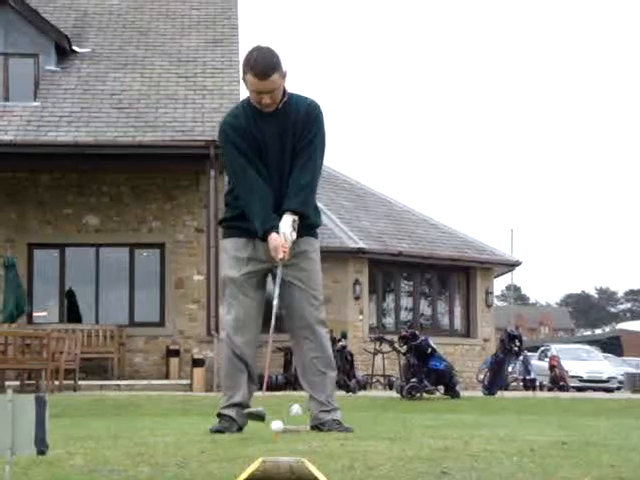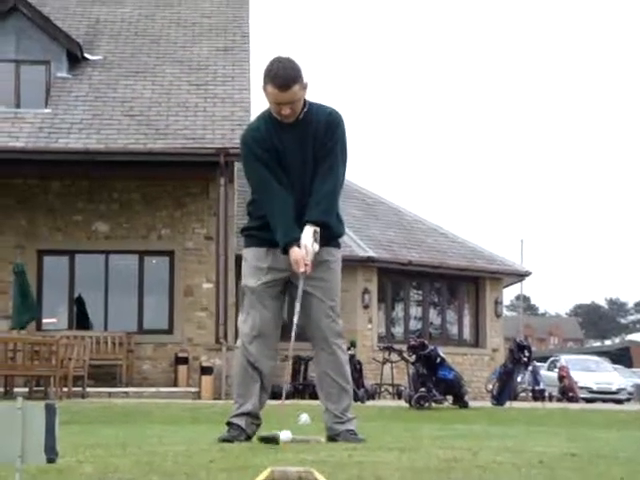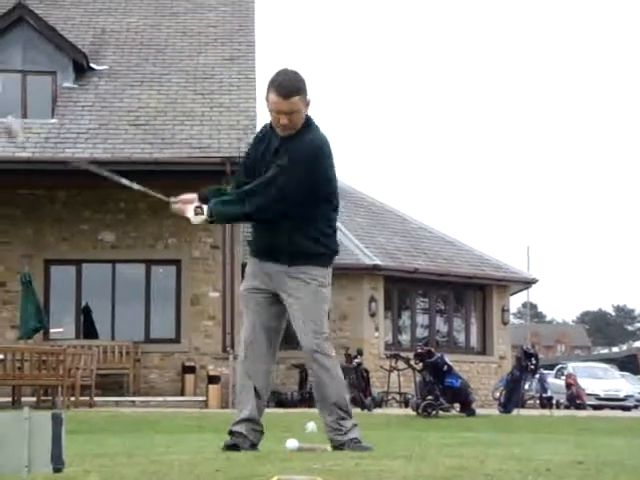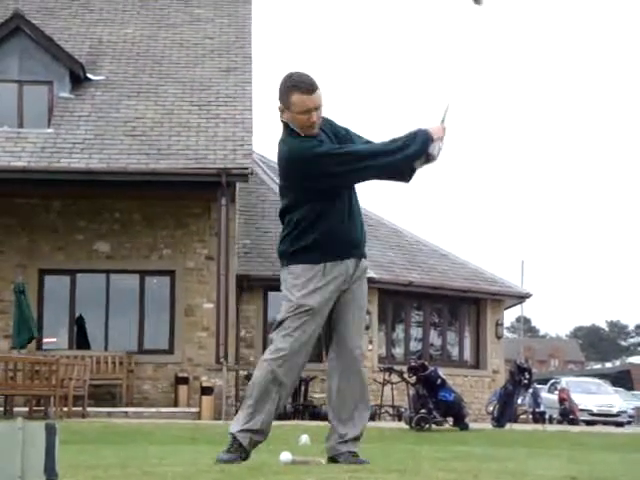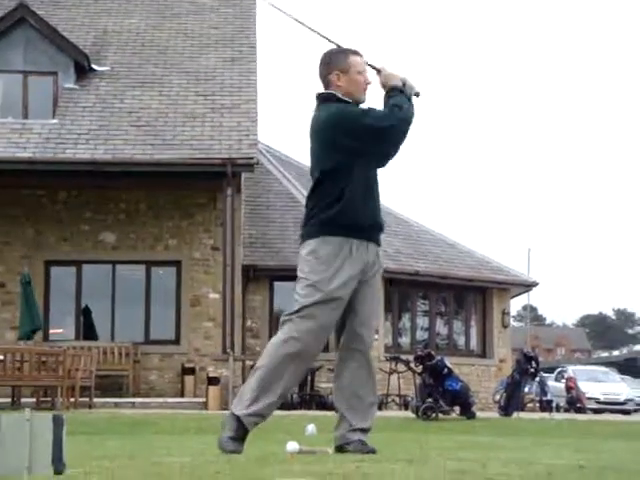
dt=1s
person 1, frame 1
left shoulder: (308, 113)
right shoulder: (233, 124)
left elbow: (307, 173)
right elbow: (247, 183)
left wrist: (290, 220)
right wrist: (268, 232)
left hip: (298, 233)
right hip: (245, 235)
left knee: (311, 325)
right knee: (238, 328)
left ankle: (325, 412)
right ankle: (234, 410)
person 1, frame 2
left shoulder: (329, 122)
right shoulder: (255, 136)
left elbow: (329, 182)
right elbow: (271, 194)
left wrist: (312, 230)
right wrist: (291, 243)
left hip: (320, 243)
right hip: (266, 244)
left knee: (328, 335)
right knee: (254, 334)
left ankle: (341, 422)
right ankle: (244, 419)
person 1, frame 3
left shoulder: (311, 150)
right shoulder: (269, 134)
left elbow: (259, 200)
right elbow: (247, 185)
left wrist: (205, 212)
right wrist: (205, 198)
left hip: (305, 264)
right hip: (264, 259)
left knee: (315, 345)
right knee: (253, 345)
left ankle: (343, 431)
right ankle: (245, 429)
person 1, frame 4
left shoulder: (328, 130)
right shoulder: (295, 151)
left elbow: (370, 154)
right elbow: (369, 161)
left wrist: (416, 151)
right wrist: (422, 139)
left hip: (350, 262)
right hip: (309, 266)
left knee: (350, 356)
right knee: (286, 352)
left ankle: (344, 442)
right ankle: (243, 436)
person 1, frame 5
left shoulder: (351, 121)
right shoulder: (333, 117)
left elbow: (381, 152)
right elbow: (387, 125)
left wrist: (398, 95)
right wrist: (398, 91)
left hip: (366, 246)
right hip: (331, 244)
left knee: (359, 343)
right knee: (299, 335)
left ankle: (352, 431)
right ankle: (242, 418)
